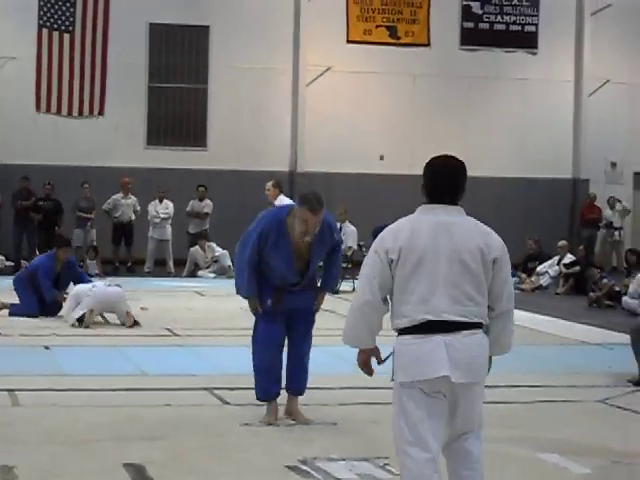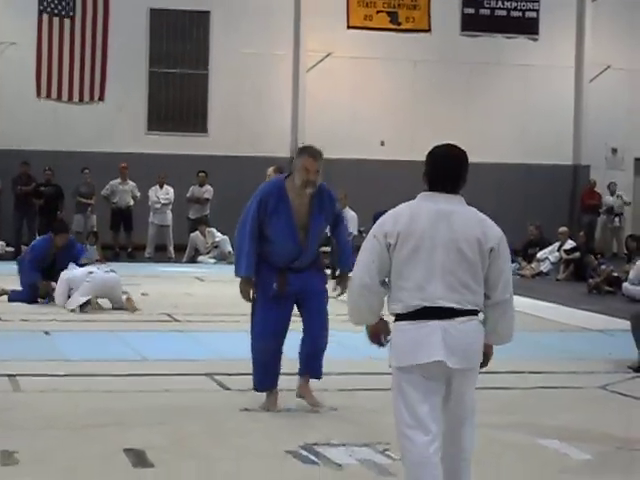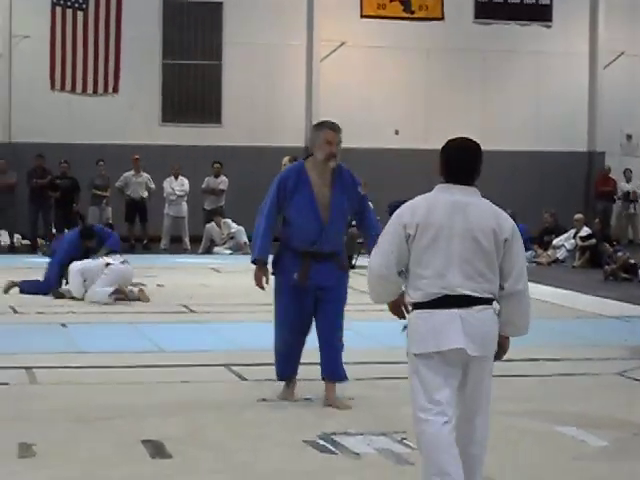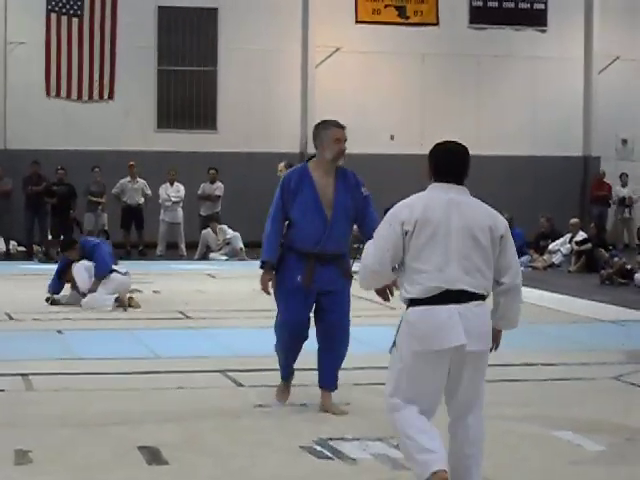
dt=0.2s
person 1, frame 1
left shoulder: (395, 234)
right shoulder: (488, 238)
left elbow: (368, 297)
right elbow: (503, 304)
left wrist: (365, 344)
right wrist: (490, 349)
left hip: (418, 351)
right hip: (469, 349)
left knee: (419, 449)
right knee: (466, 436)
person 1, frame 2
left shoulder: (394, 220)
right shoulder: (486, 227)
left elbow: (364, 280)
right elbow: (500, 294)
left wrist: (371, 319)
right wrist: (490, 338)
left hip: (414, 336)
right hip: (464, 335)
left knee: (420, 432)
right knee: (459, 424)
person 1, frame 3
left shoulder: (412, 210)
right shoulder: (499, 219)
left elbow: (381, 269)
right elbow: (515, 285)
left wrist: (391, 295)
right wrist: (506, 331)
left hip: (431, 324)
right hip: (479, 324)
left knee: (435, 415)
right knee: (473, 412)
person 1, frame 4
left shoulder: (408, 209)
right shoulder: (491, 217)
left elbow: (374, 266)
right elbow: (510, 279)
left wrist: (381, 280)
right wrist: (500, 323)
left hip: (425, 320)
right hip: (473, 320)
left knee: (406, 404)
right knee: (467, 411)
person 2, frame 1
left shoulder: (329, 227)
right shoulder: (268, 222)
left elbow: (333, 257)
right elbow: (245, 257)
left wrist: (325, 289)
right wrist: (250, 294)
left hip: (304, 293)
right hip: (270, 291)
left knee: (300, 347)
right knee: (267, 346)
left ankle: (292, 403)
right ankle: (271, 405)
person 2, frame 2
left shoulder: (326, 196)
right shoulder: (268, 193)
left elbow: (339, 231)
right elbow: (247, 233)
left wrist: (345, 270)
right wrist: (246, 276)
left hip: (309, 273)
right hip: (273, 275)
left knee: (318, 330)
right knee: (267, 335)
left ankle: (305, 384)
right ankle: (270, 392)
person 2, frame 3
left shoulder: (347, 180)
right shoulder: (289, 177)
left elbow: (366, 219)
right elbow: (267, 218)
right wrist: (261, 261)
left hip: (332, 266)
right hip: (295, 265)
left knee: (332, 328)
right knee: (290, 328)
left ankle: (331, 391)
right ankle: (288, 382)
person 2, frame 4
left shoulder: (351, 181)
right shoulder: (293, 179)
left elbow: (369, 223)
right elbow: (274, 223)
right wrist: (268, 266)
left hip: (336, 270)
right hip: (297, 268)
left knee: (335, 334)
right knee: (291, 328)
left ankle: (327, 396)
right ankle: (286, 379)
